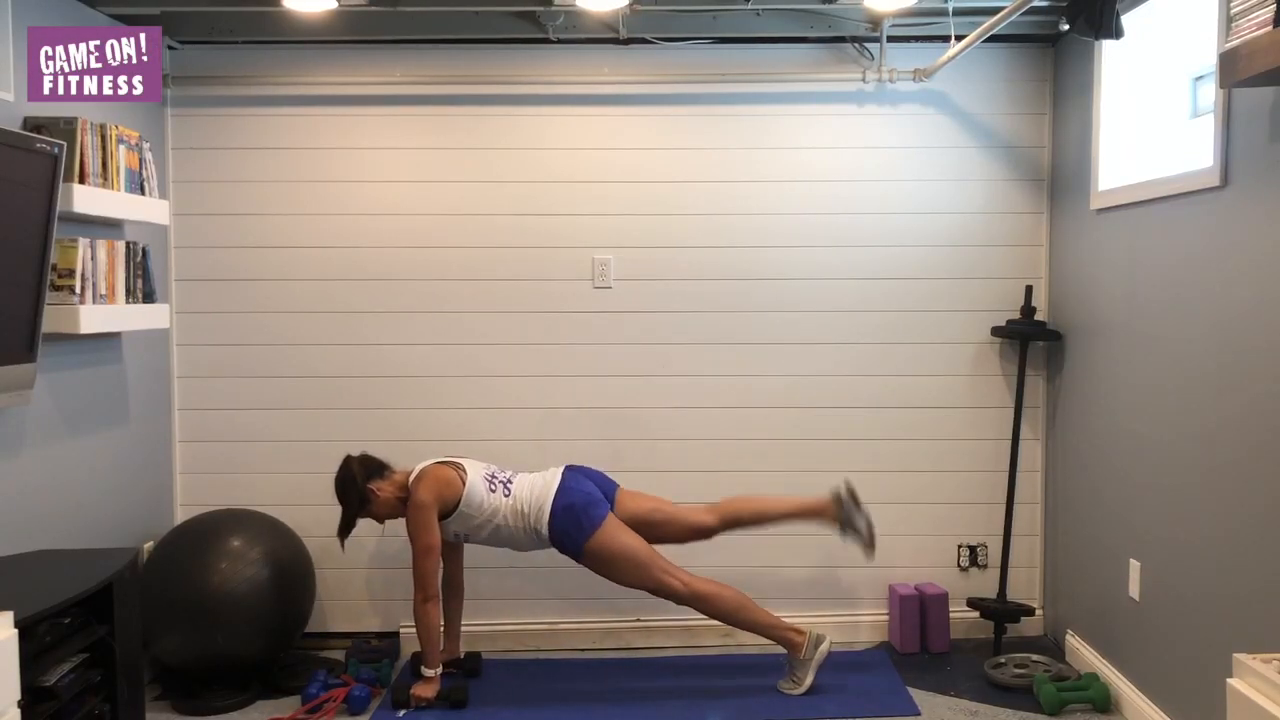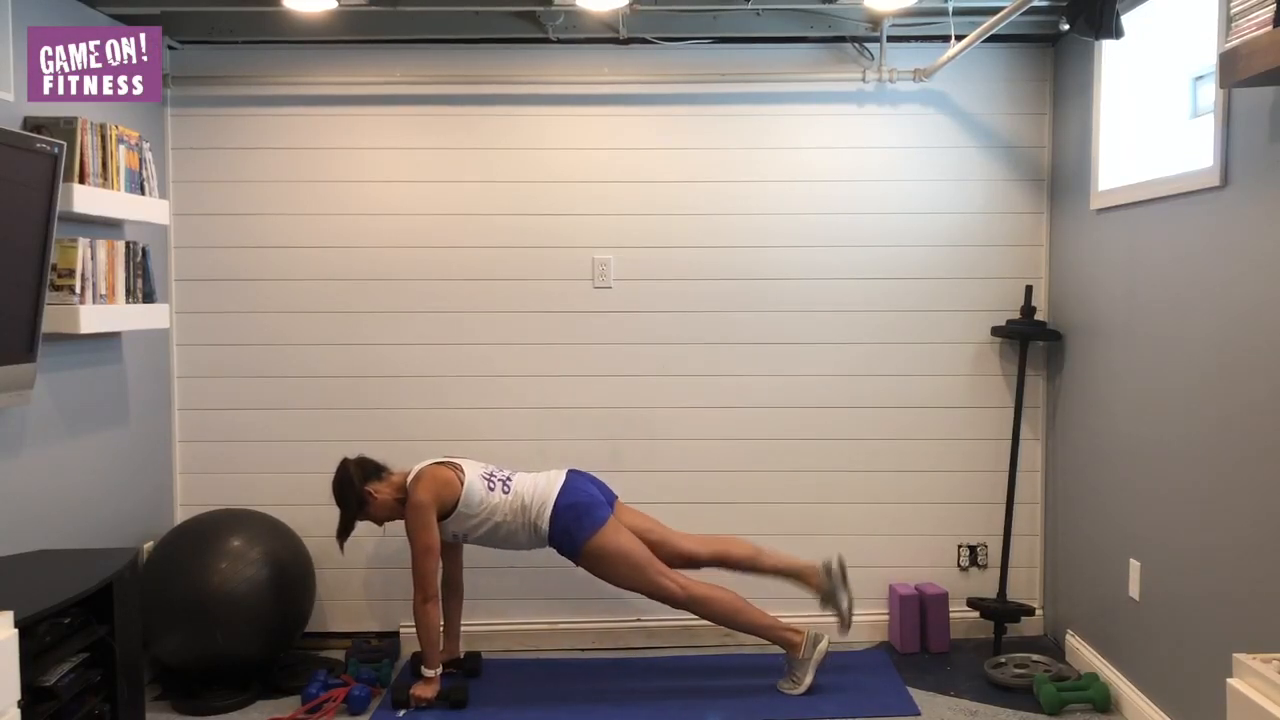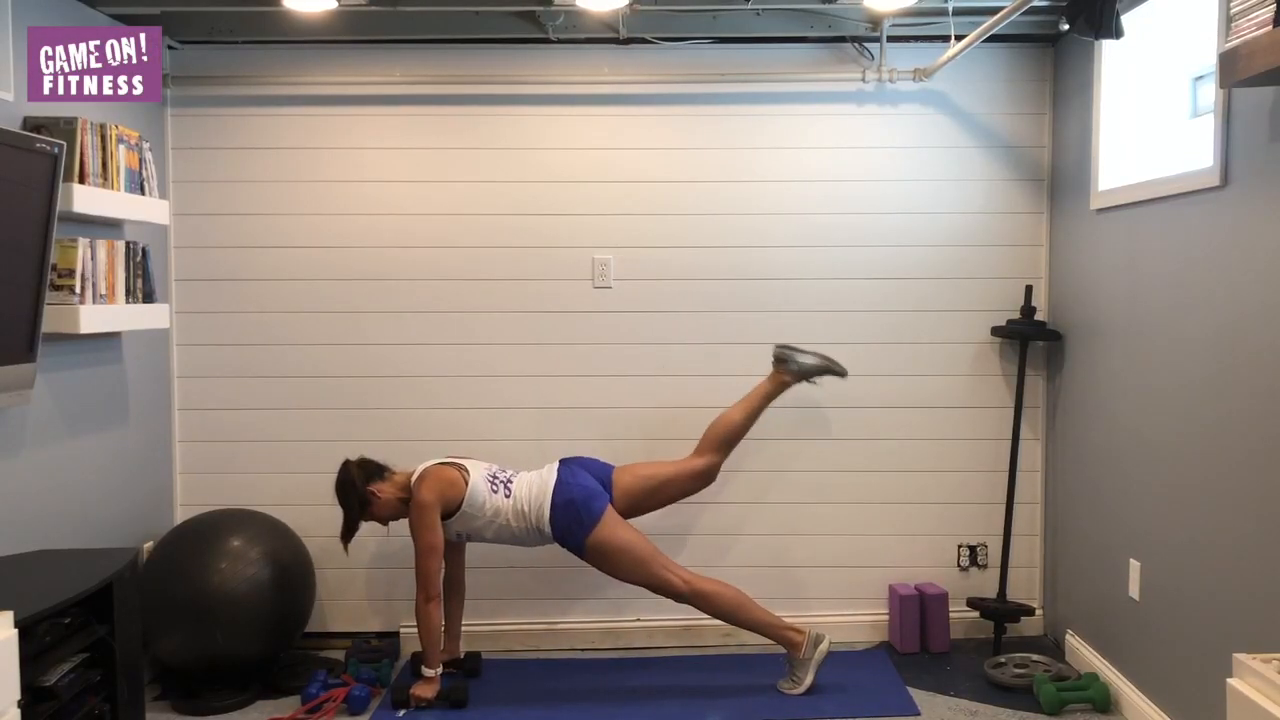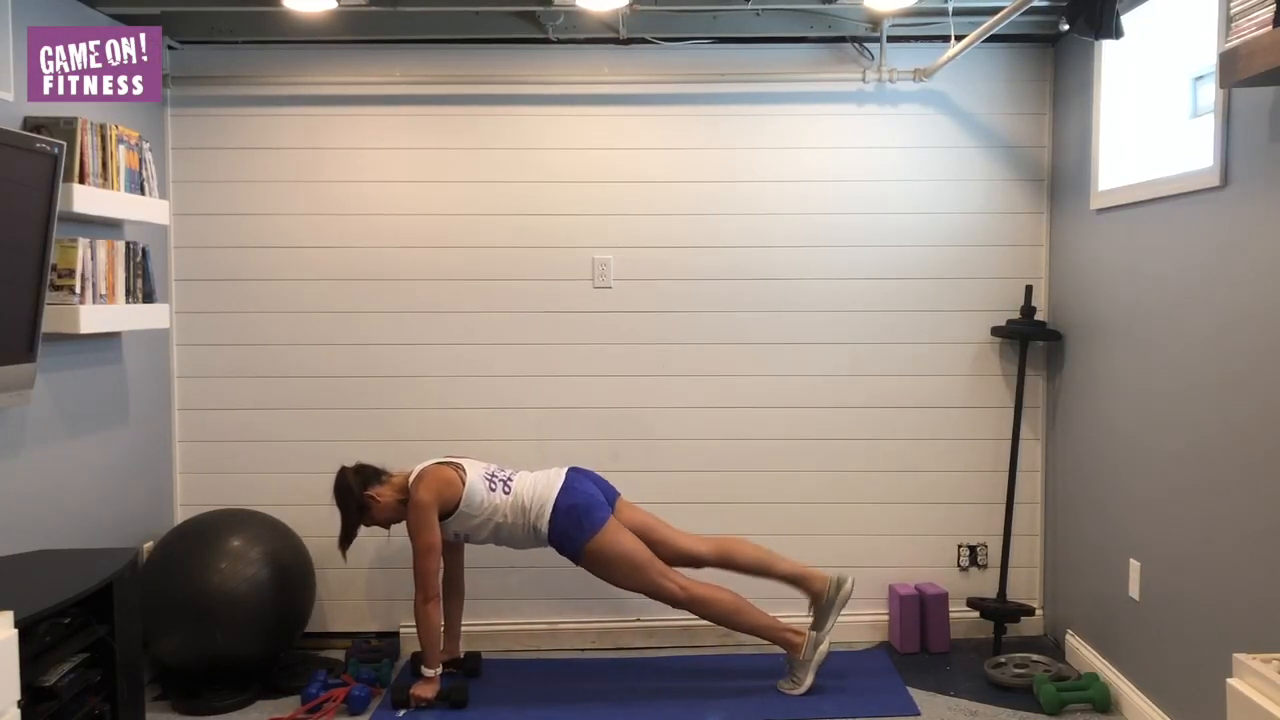
dt=0.5s
person 1, frame 1
left shoulder: (419, 499)
right shoulder: (437, 483)
left elbow: (428, 596)
right elbow: (453, 582)
left wrist: (431, 673)
right wrist: (452, 650)
left hip: (564, 510)
right hip: (570, 486)
left knee: (676, 583)
right knee: (708, 521)
left ankle: (798, 642)
right ankle: (830, 508)
person 1, frame 2
left shoulder: (419, 497)
right shoulder: (434, 485)
left elbow: (427, 596)
right elbow: (451, 580)
left wrist: (430, 674)
right wrist: (451, 649)
left hip: (564, 513)
right hip: (569, 491)
left knee: (672, 586)
right knee: (697, 552)
left ankle: (796, 639)
right ankle: (816, 575)
person 1, frame 3
left shoulder: (423, 495)
right shoulder: (438, 481)
left elbow: (429, 595)
right elbow: (454, 583)
left wrist: (430, 674)
right wrist: (452, 649)
left hip: (567, 506)
right hip: (573, 479)
left knee: (676, 582)
right knee: (703, 464)
left ankle: (797, 641)
right ankle: (781, 376)
person 1, frame 4
left shoulder: (421, 497)
right shoulder: (438, 484)
left elbow: (428, 594)
right elbow: (453, 579)
left wrist: (430, 673)
right wrist: (451, 649)
left hip: (565, 511)
right hip: (573, 489)
left knee: (673, 585)
right knee: (693, 549)
left ankle: (798, 642)
right ankle: (819, 584)
